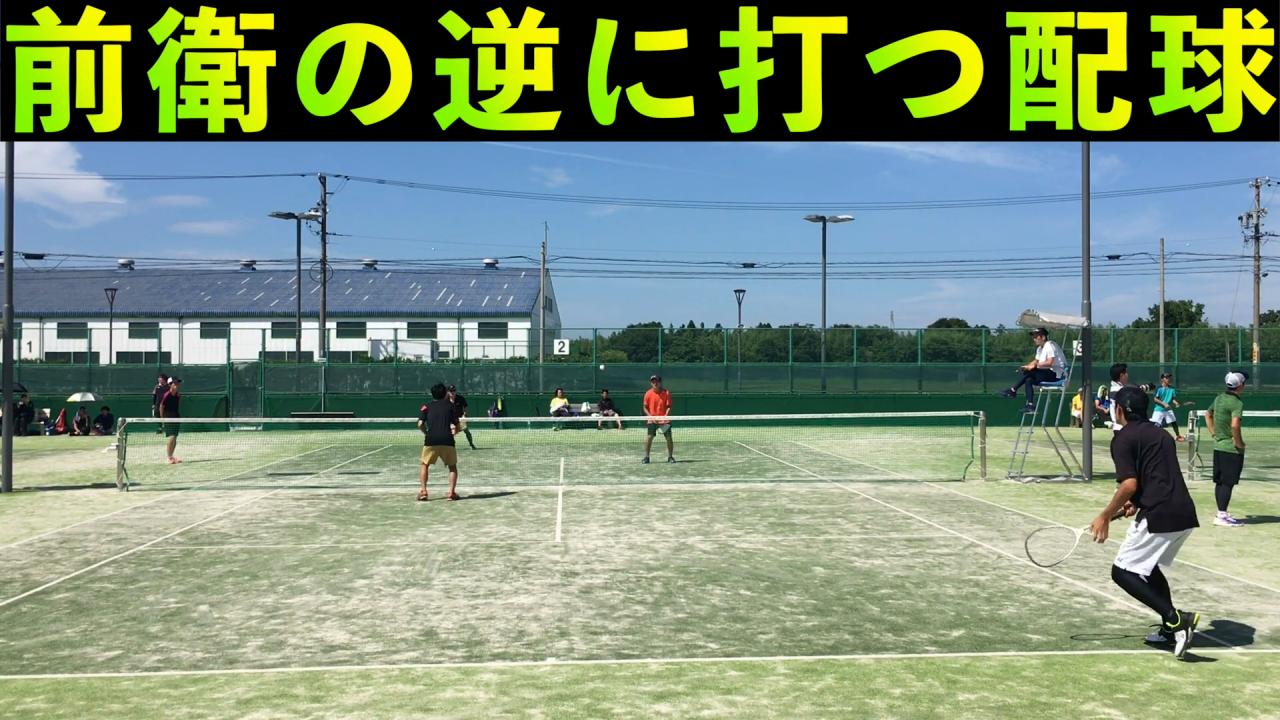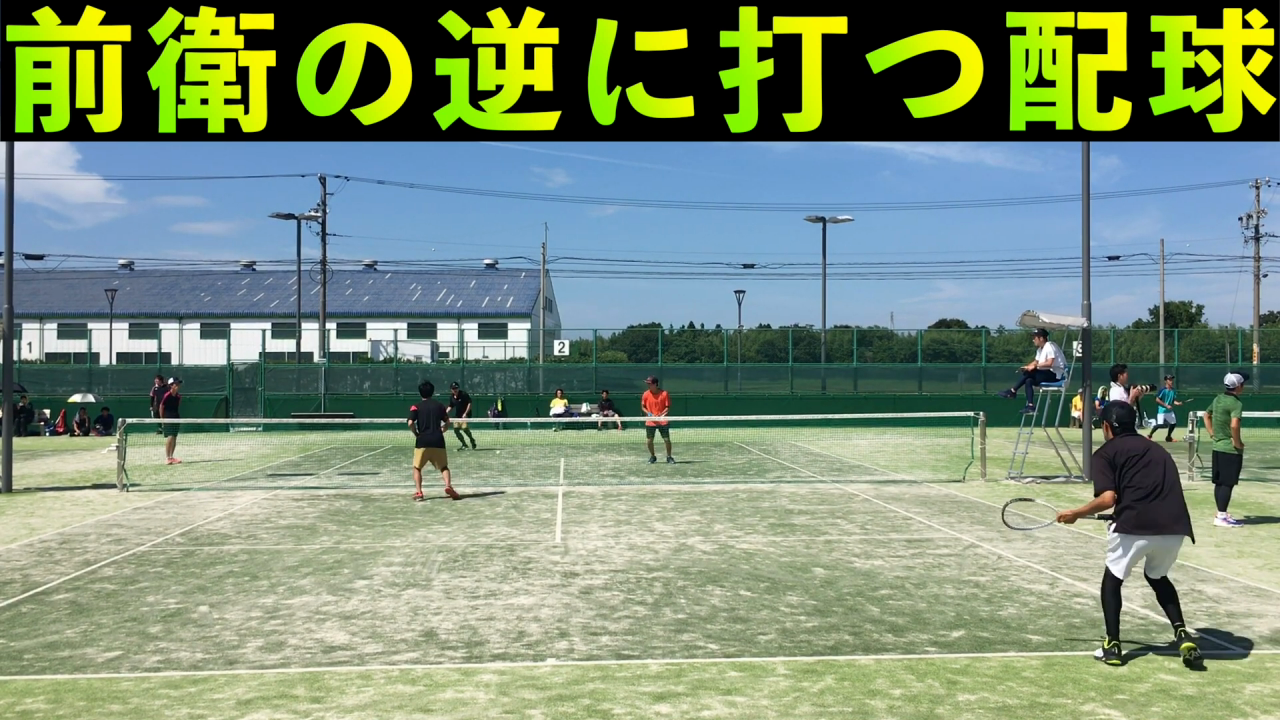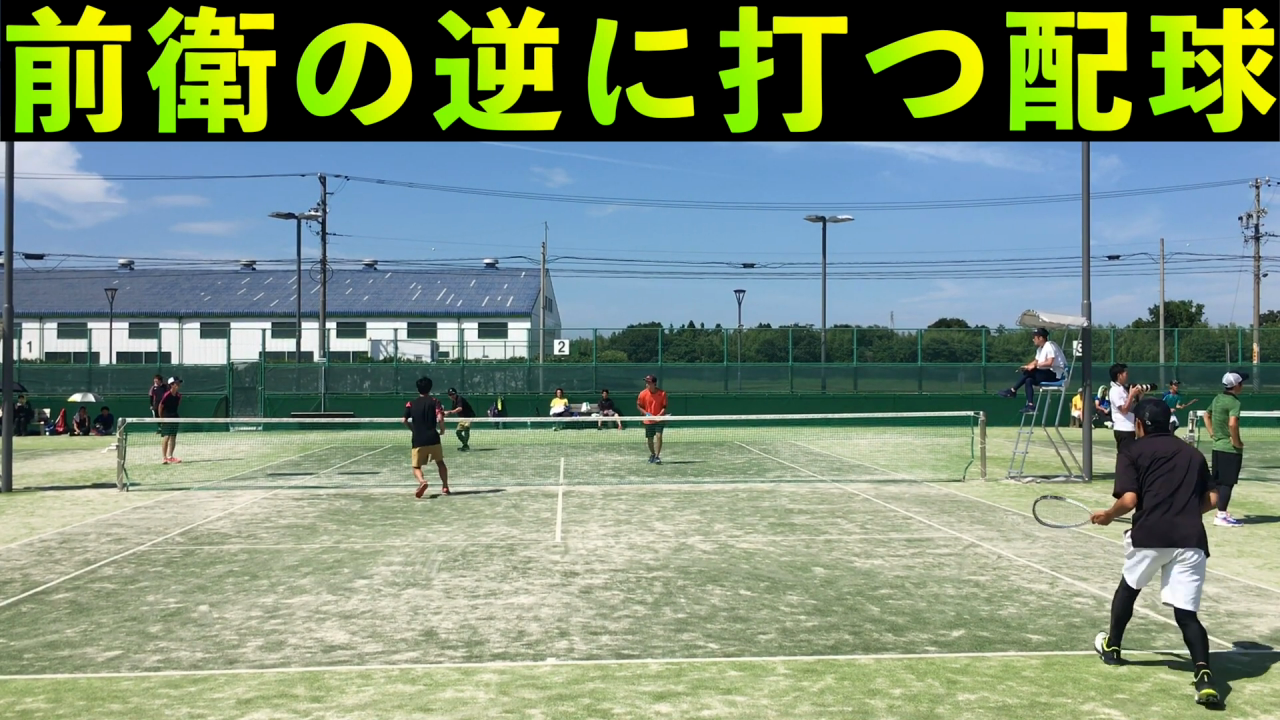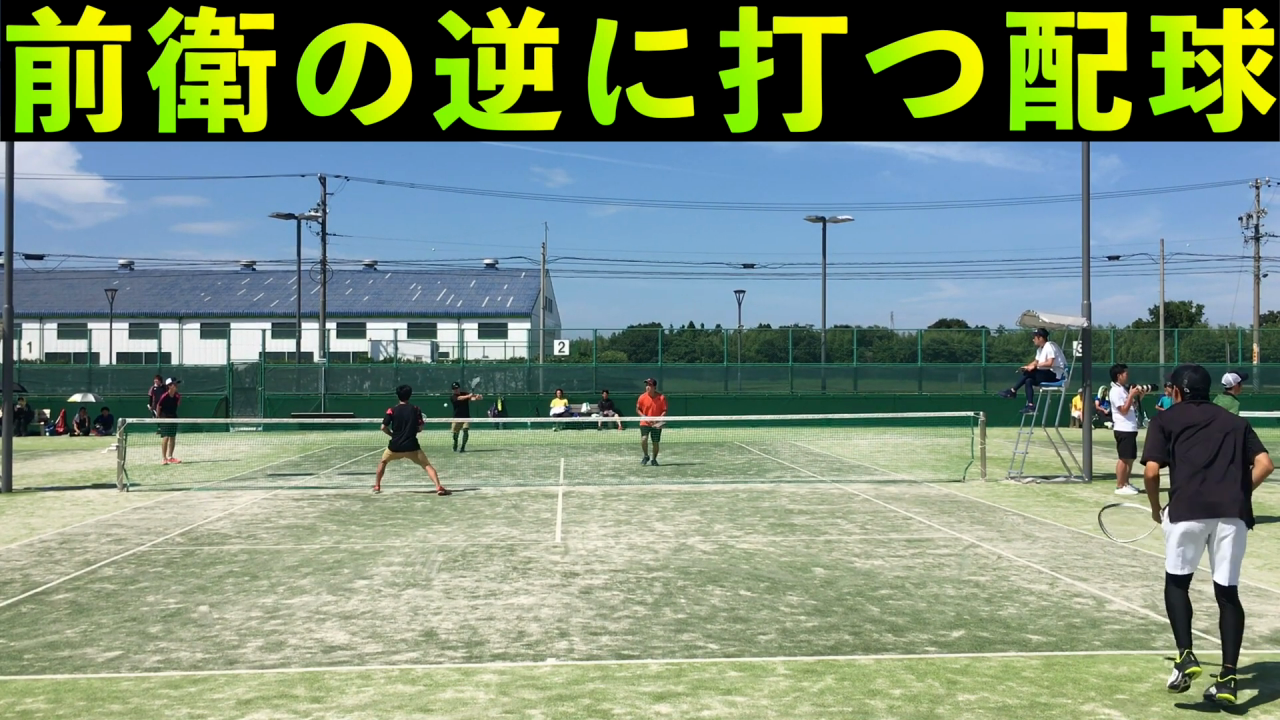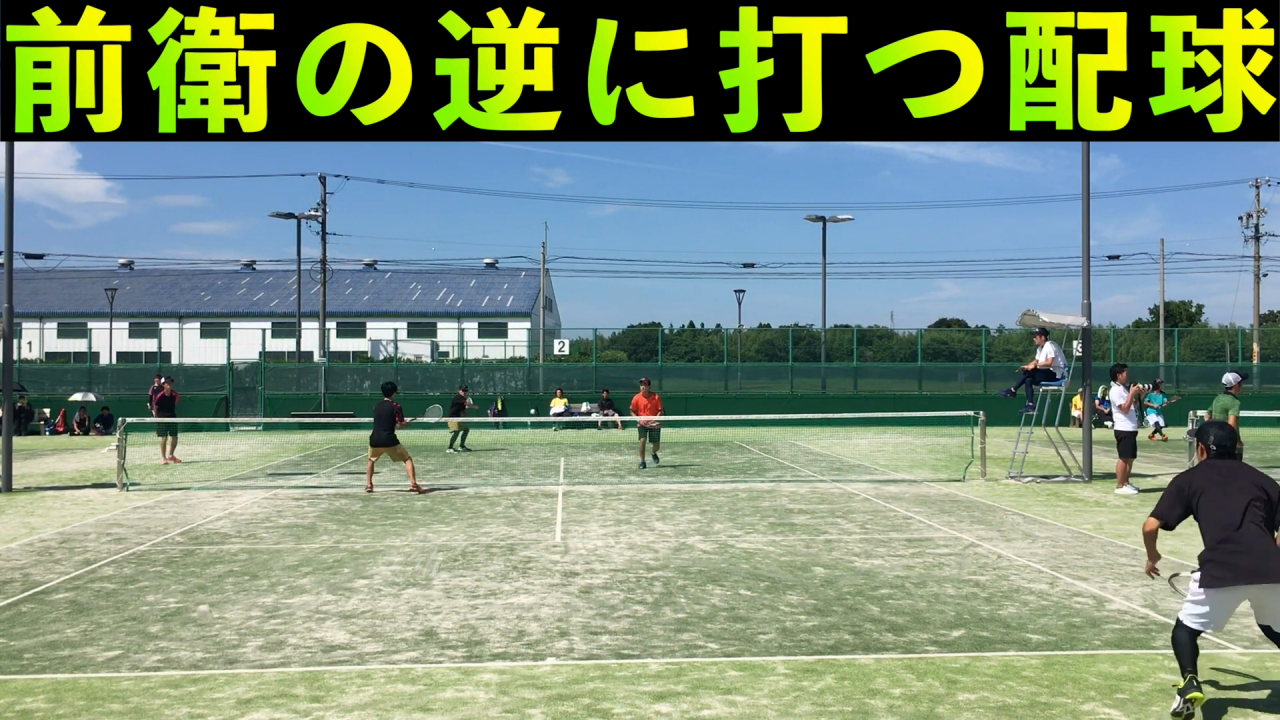
dt=0.3s
person 1, frame 1
left shoulder: (1124, 438)
right shoulder: (1161, 434)
left elbow: (1130, 485)
left wrist: (1104, 517)
right wrist: (1137, 502)
left hip: (1159, 516)
right hip: (1184, 514)
left knee: (1123, 573)
right knee: (1147, 567)
left ankle: (1177, 620)
right ankle: (1172, 629)
person 1, frame 2
left shoulder: (1105, 453)
right shoulder: (1159, 450)
left elbow: (1107, 499)
right elbow: (1173, 491)
left wrist: (1075, 513)
left hip: (1134, 525)
right hip: (1174, 525)
left knee: (1112, 580)
right knee: (1158, 579)
left ankle: (1113, 646)
right ankle: (1182, 632)
person 1, frame 3
left shoulder: (1132, 452)
right shoulder: (1193, 453)
left elbow: (1128, 501)
right elbow: (1211, 500)
left wrist: (1106, 515)
left hip: (1150, 535)
right hip: (1191, 540)
left knee: (1129, 587)
right knee: (1186, 614)
left ankle: (1111, 647)
right ankle: (1204, 672)
person 1, frame 4
left shoulder: (1165, 420)
right shoulder: (1236, 422)
left elbow: (1151, 471)
right elbow: (1264, 464)
left wrist: (1155, 506)
left hip: (1187, 511)
right hip: (1232, 513)
left knee: (1176, 584)
right knee: (1226, 595)
left ankle: (1185, 658)
right ankle: (1228, 678)
person 1, frame 5
left shoulder: (1188, 480)
left elbow: (1150, 526)
left wrist: (1151, 556)
left hip: (1219, 572)
left knee: (1184, 630)
left ankle: (1189, 684)
